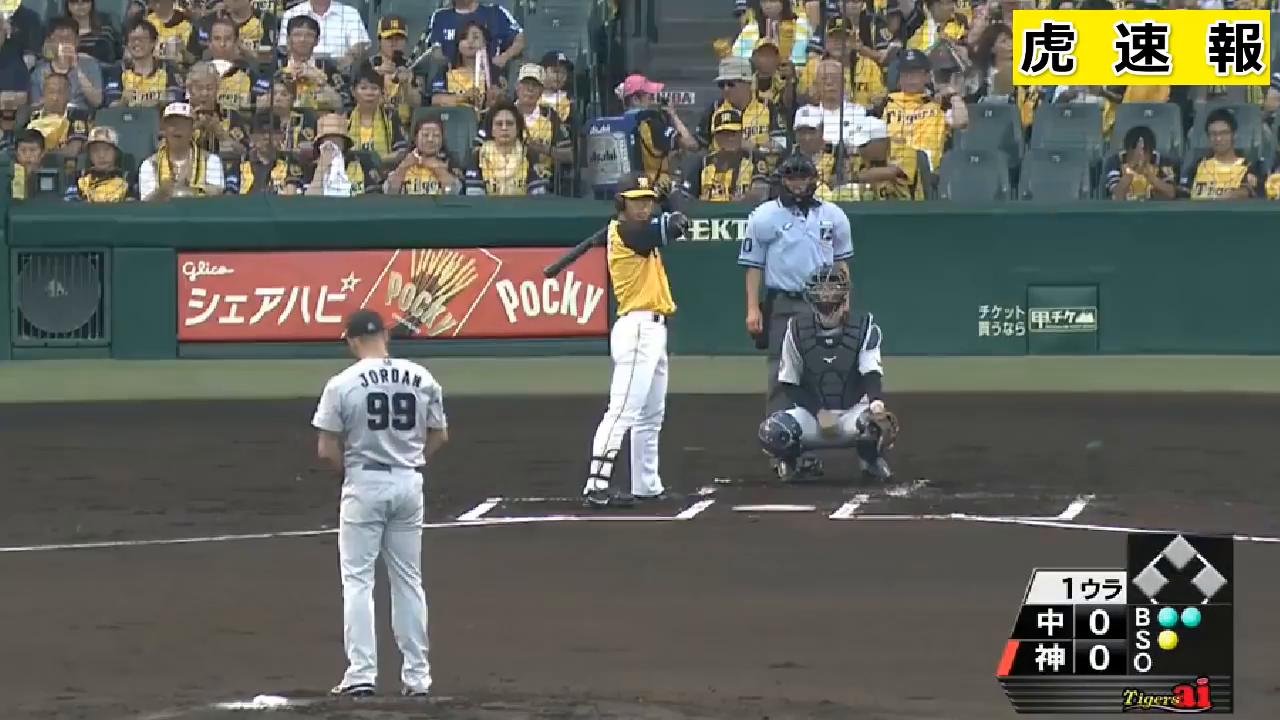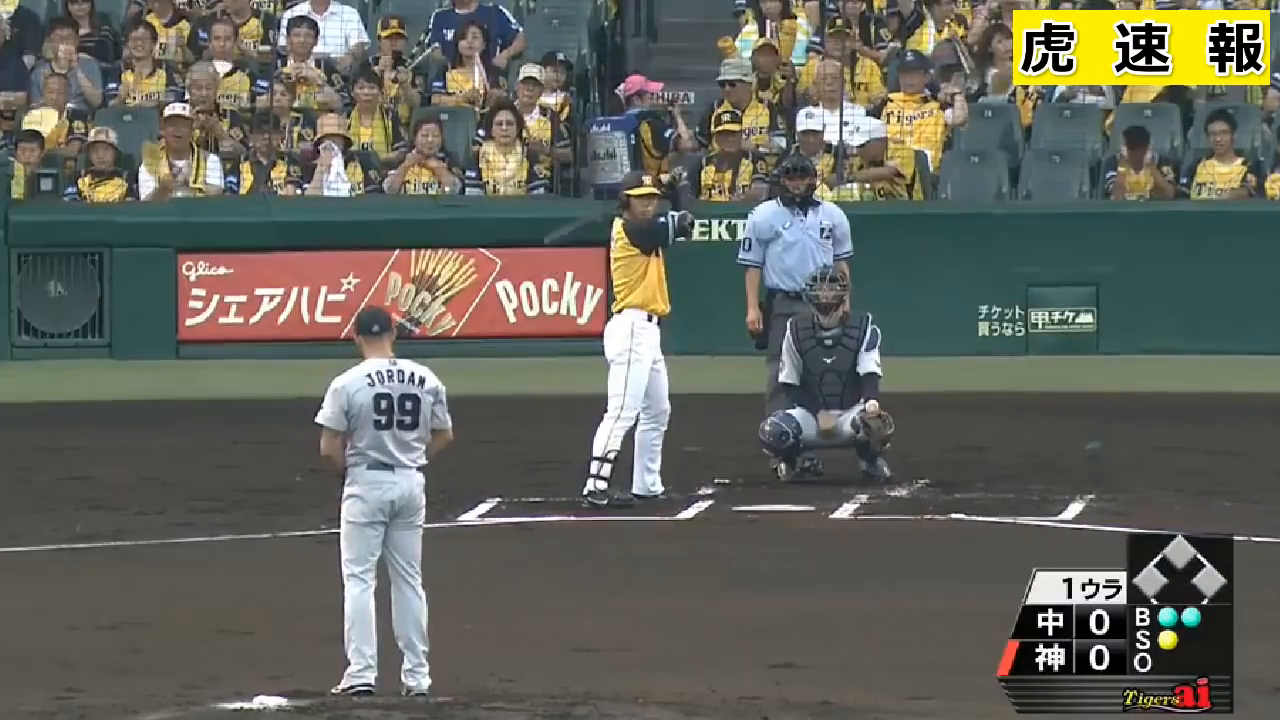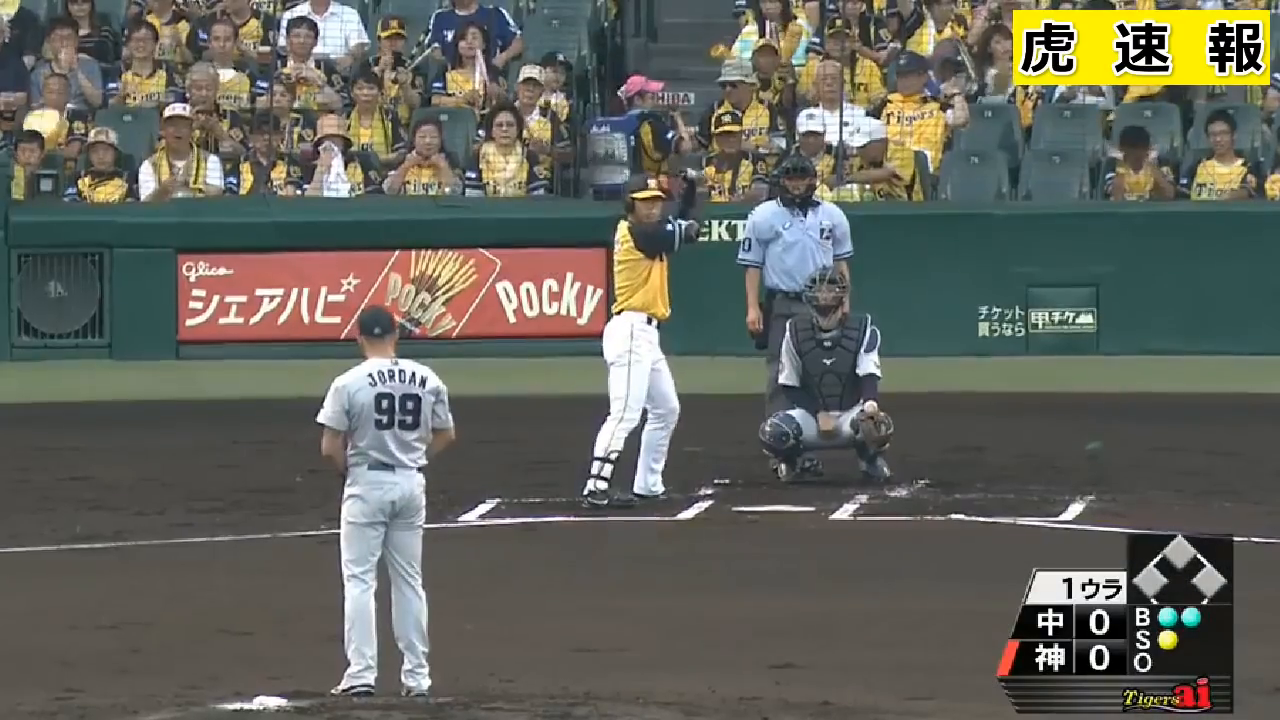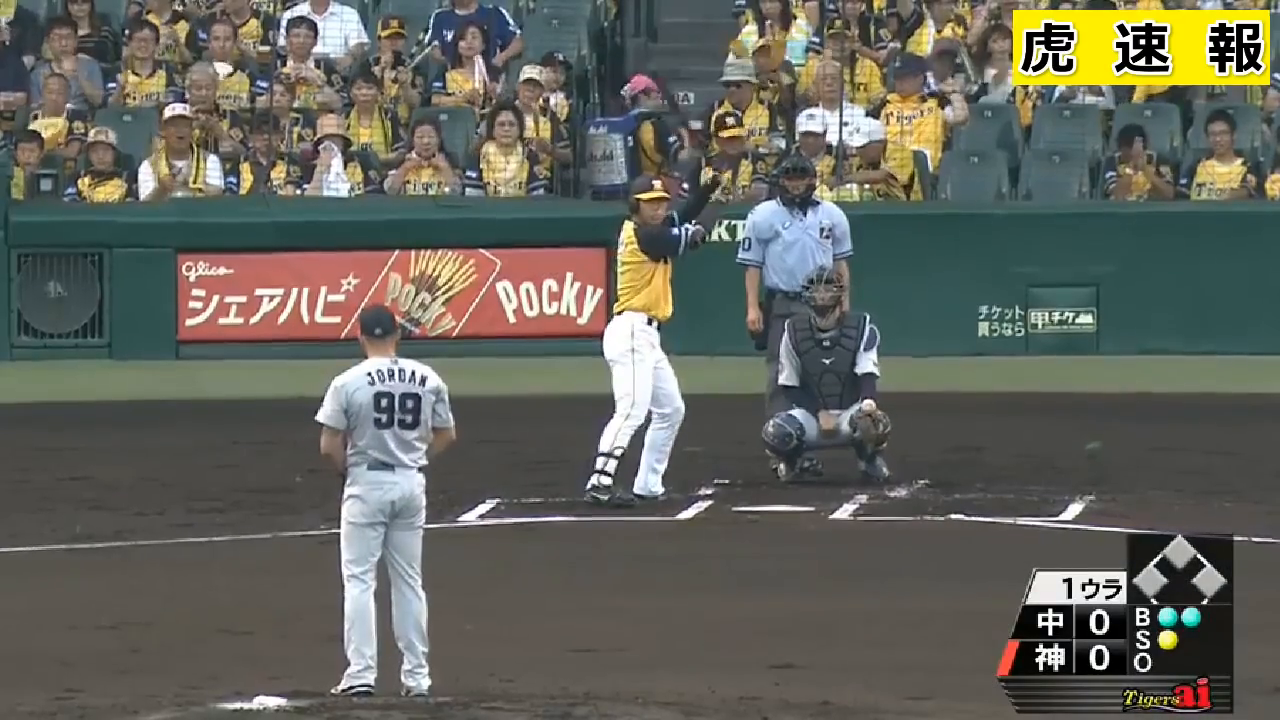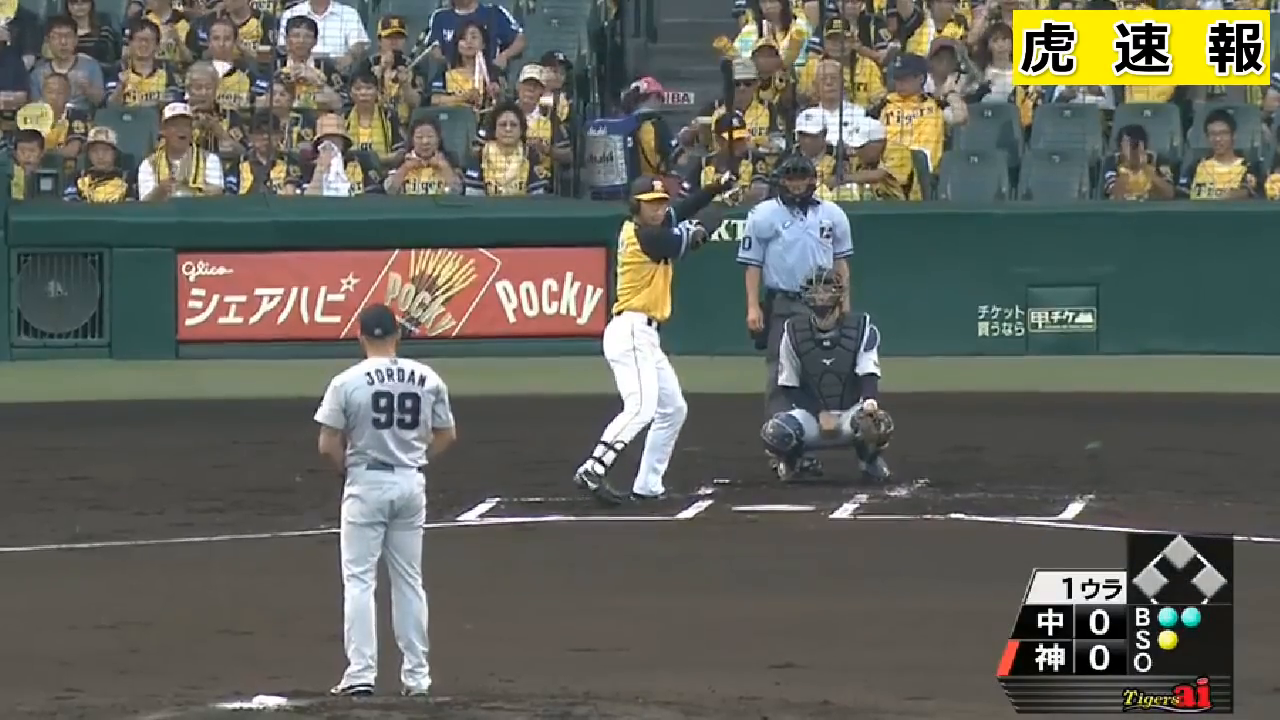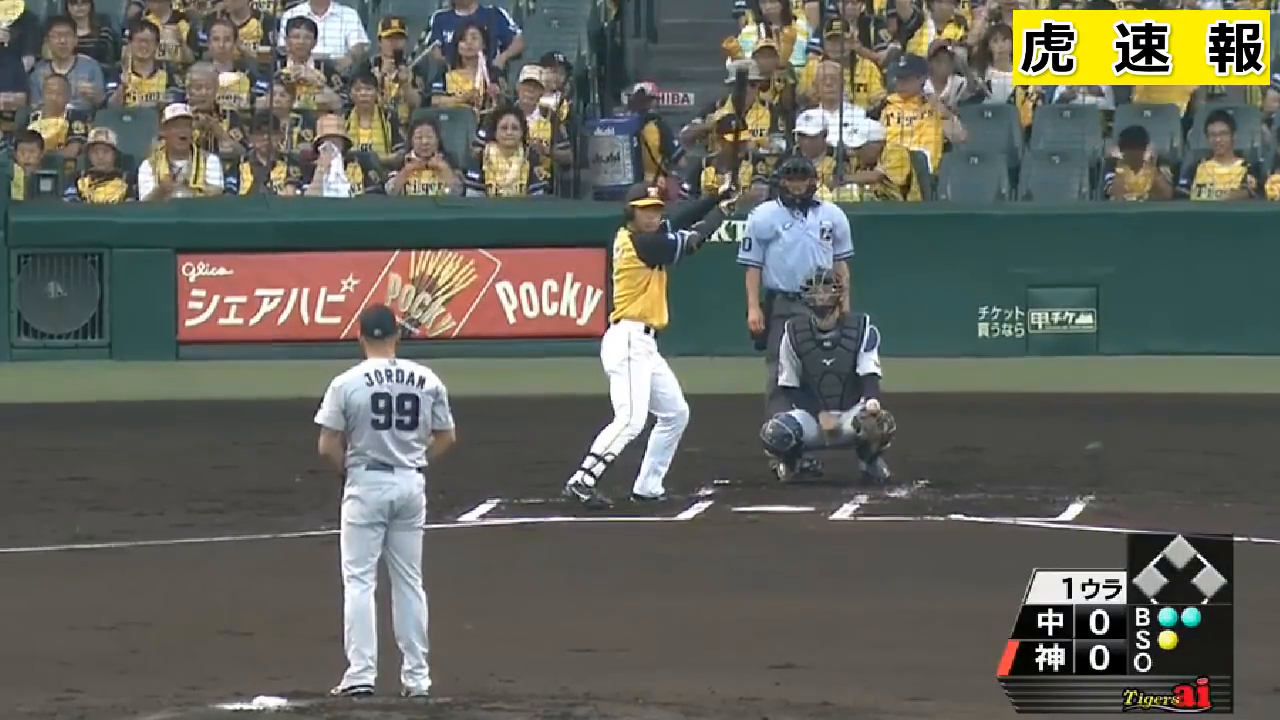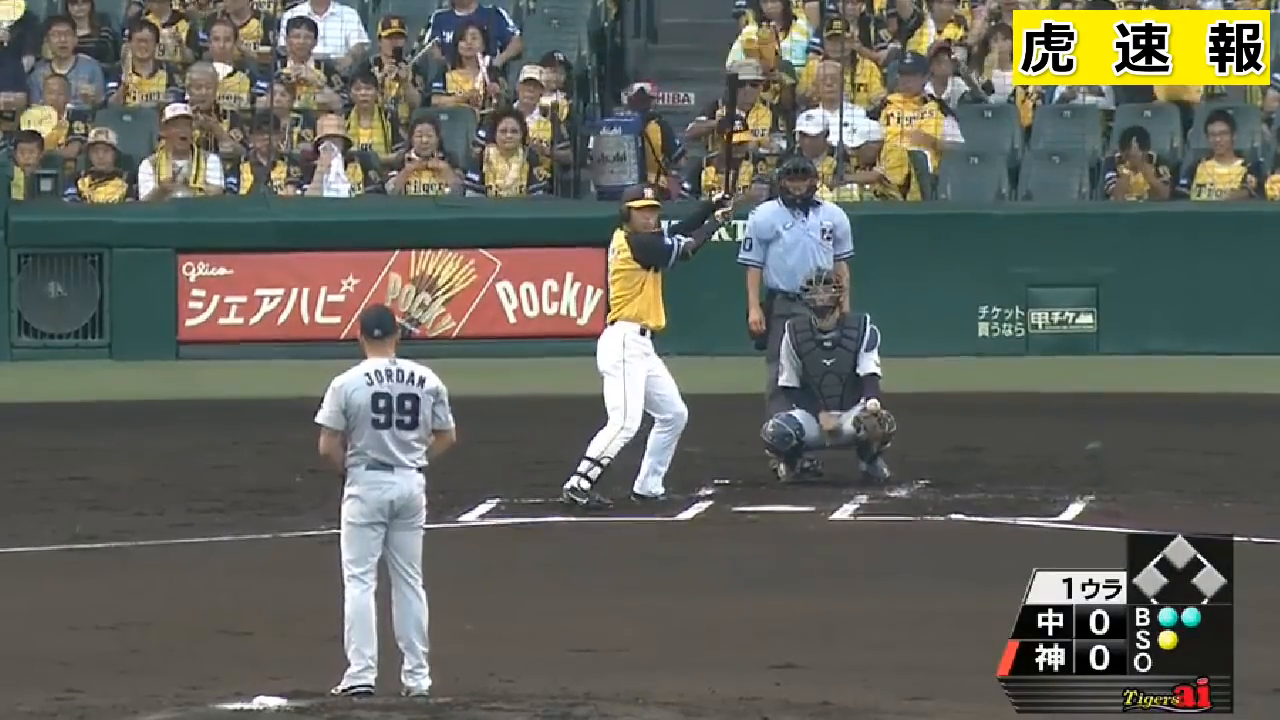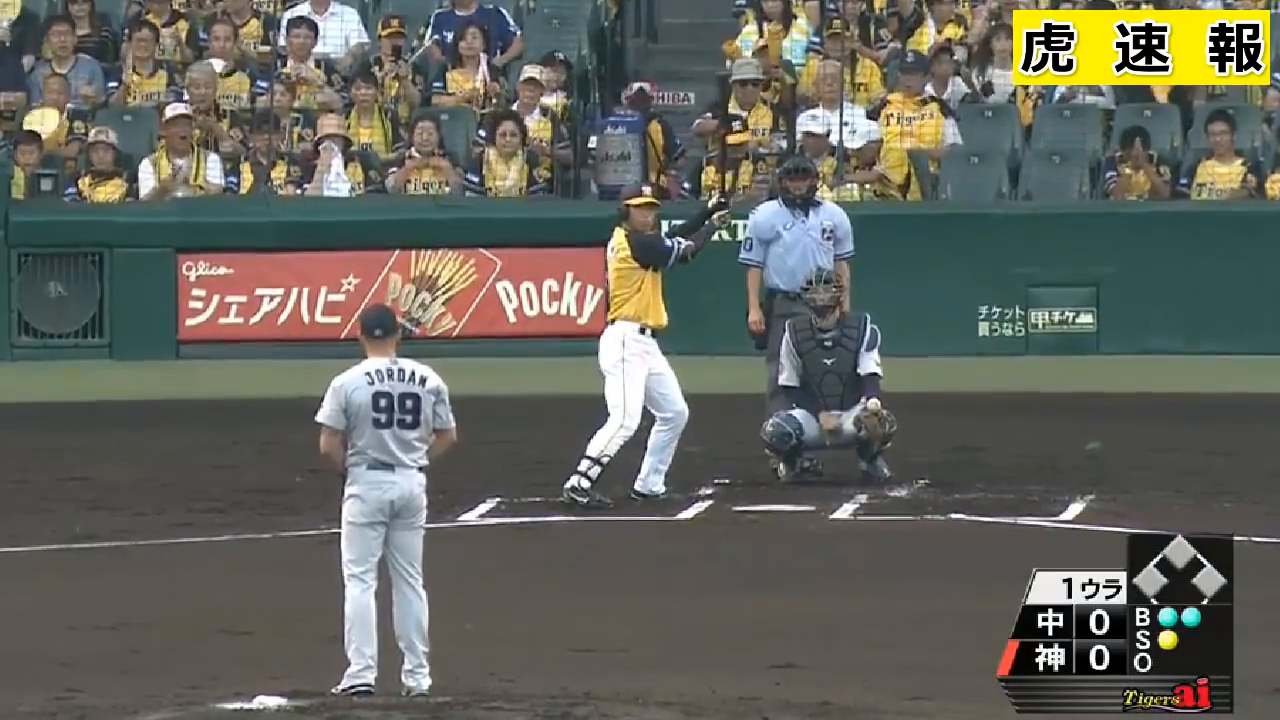
dt=0.2s
person 1, frame 1
left shoulder: (342, 383)
right shoulder: (422, 378)
left elbow: (326, 449)
right elbow: (439, 435)
left wrist: (348, 470)
left hip: (364, 484)
right hip: (409, 483)
left knee: (358, 580)
right knee: (408, 580)
left ankle: (361, 673)
right ankle: (416, 675)
person 1, frame 2
left shoulder: (347, 382)
right shoulder: (426, 378)
left elbow: (329, 447)
right elbow: (443, 435)
left wrist: (349, 470)
left hip: (366, 484)
right hip: (411, 483)
left knee: (359, 580)
right knee: (409, 580)
left ankle: (361, 674)
right ankle: (417, 675)
person 1, frame 3
left shoulder: (348, 383)
right shoulder: (427, 379)
left elbow: (330, 448)
right elbow: (445, 435)
left wrist: (349, 471)
left hip: (366, 484)
right hip: (411, 484)
left knee: (359, 580)
right knee: (409, 581)
left ankle: (361, 674)
right ankle: (417, 676)
person 1, frame 4
left shoulder: (347, 381)
right shoulder: (428, 378)
left elbow: (329, 445)
right elbow: (446, 434)
left wrist: (347, 471)
left hip: (366, 484)
right hip: (411, 484)
left knee: (359, 580)
right knee: (409, 581)
left ankle: (360, 674)
right ankle: (416, 676)
person 1, frame 5
left shoulder: (347, 381)
right shoulder: (428, 378)
left elbow: (328, 445)
right elbow: (447, 435)
left wrist: (347, 470)
left hip: (366, 484)
right hip: (411, 484)
left knee: (359, 580)
right knee: (409, 580)
left ankle: (361, 673)
right ankle: (417, 675)
person 1, frame 6
left shoulder: (346, 383)
right shoulder: (427, 380)
left elbow: (328, 446)
right elbow: (446, 437)
left wrist: (349, 471)
left hip: (366, 485)
right hip: (411, 485)
left knee: (360, 581)
right knee: (409, 581)
left ankle: (361, 674)
right ankle: (417, 676)
person 1, frame 7
left shoulder: (346, 383)
right shoulder: (427, 379)
left elbow: (328, 446)
right elbow: (447, 436)
left wrist: (348, 470)
left hip: (366, 485)
right hip: (411, 485)
left knee: (359, 581)
right knee: (409, 581)
left ankle: (361, 674)
right ankle: (417, 676)
person 1, frame 8
left shoulder: (347, 382)
right shoulder: (428, 379)
left elbow: (328, 445)
right elbow: (448, 436)
left wrist: (349, 470)
left hip: (366, 484)
right hip: (412, 484)
left knee: (360, 580)
right knee: (410, 581)
left ankle: (361, 674)
right ankle: (417, 676)
person 2, frame 1
left shoulder: (642, 229)
right shoulder: (625, 231)
left elbow: (675, 224)
right elbow: (676, 224)
left wrist: (664, 195)
right wrist: (672, 216)
left hip: (653, 330)
right hip: (638, 329)
left knee: (651, 415)
right knee: (623, 412)
left ankle: (646, 486)
right ankle: (596, 488)
person 2, frame 2
left shoulder: (642, 227)
right shoulder: (631, 230)
left elbow: (676, 222)
right elbow: (683, 224)
left wrist: (670, 189)
right wrist: (680, 215)
left hip: (647, 329)
right hip: (632, 328)
left knee: (657, 412)
right knee: (622, 412)
left ankle: (647, 486)
right ankle: (595, 488)
person 2, frame 3
left shoulder: (645, 229)
right shoulder: (637, 234)
left elbow: (680, 224)
right elbow: (687, 232)
left wrist: (690, 189)
right wrist: (688, 224)
left hip: (645, 333)
right hip: (630, 331)
left knee: (666, 410)
right knee: (625, 413)
left ankle: (647, 486)
right ankle: (596, 488)
person 2, frame 4
left shoulder: (650, 230)
right shoulder: (644, 235)
left elbow: (684, 216)
right elbow: (693, 237)
left wrist: (710, 187)
left hip: (646, 334)
right hip: (631, 332)
left knee: (671, 410)
right knee: (632, 410)
left ankle: (647, 486)
right ankle: (599, 483)
person 2, frame 5
left shoulder: (649, 229)
right shoulder: (645, 236)
left elbow: (682, 211)
right elbow: (695, 236)
left wrist: (718, 187)
left hip: (645, 334)
right hip: (630, 332)
left knee: (674, 410)
right knee: (641, 408)
left ankle: (648, 485)
right ankle: (592, 471)
person 2, frame 6
left shoulder: (644, 237)
right shoulder: (639, 242)
left elbow: (679, 226)
right elbow: (690, 241)
left wrist: (716, 198)
right wrist: (720, 213)
left hip: (643, 342)
right hip: (628, 340)
left knee: (676, 414)
right knee: (631, 419)
left ankle: (648, 487)
right ankle: (581, 482)
person 2, frame 7
left shoulder: (637, 240)
right shoulder: (634, 243)
left elbow: (674, 235)
right elbow: (685, 247)
left wrist: (710, 207)
right wrist: (715, 221)
left hip: (641, 344)
right hip: (624, 342)
left knee: (674, 415)
right knee: (625, 422)
left ankle: (648, 486)
right ankle: (577, 486)
person 2, frame 8
left shoulder: (635, 239)
right shoulder: (633, 242)
left elbow: (673, 240)
right elbow: (685, 251)
left wrist: (707, 211)
right wrist: (713, 224)
left hip: (644, 342)
right hip: (626, 341)
left knee: (675, 413)
right knee: (624, 421)
left ankle: (649, 484)
right ankle: (578, 485)
person 3, frame 1
left shoulder: (833, 216)
right shoulder: (763, 217)
left elbow: (841, 263)
right elbow: (753, 266)
right wrist: (753, 308)
right hip: (781, 307)
right knee: (781, 376)
person 3, frame 2
left shoulder: (832, 214)
right shoulder: (764, 215)
left elbow: (841, 262)
right elbow: (753, 265)
right wrist: (753, 308)
right hip: (781, 306)
right knee: (780, 374)
person 3, frame 3
left shoulder: (832, 214)
right shoulder: (763, 215)
left elbow: (841, 262)
right elbow: (753, 263)
left wrist: (844, 303)
right wrist: (753, 307)
right hip: (780, 307)
right knee: (780, 375)
person 3, frame 4
left shoulder: (832, 215)
right shoulder: (762, 216)
left elbow: (840, 263)
right elbow: (752, 265)
left wrist: (844, 305)
right wrist: (753, 307)
right hip: (780, 307)
right knee: (780, 376)
person 3, frame 5
left shoulder: (832, 214)
right shoulder: (763, 215)
left elbow: (840, 262)
right elbow: (752, 264)
left wrist: (844, 304)
right wrist: (753, 306)
right hip: (780, 306)
right knee: (780, 376)
person 3, frame 6
left shoulder: (832, 214)
right shoulder: (763, 215)
left elbow: (840, 263)
right elbow: (752, 265)
left wrist: (844, 305)
right wrist: (753, 308)
right hip: (780, 307)
right knee: (780, 374)
person 3, frame 7
left shoulder: (833, 215)
right shoulder: (764, 216)
left elbow: (841, 263)
right elbow: (753, 265)
left wrist: (844, 307)
right wrist: (754, 308)
right hip: (780, 307)
right knee: (780, 376)
person 3, frame 8
left shoulder: (834, 215)
right shoulder: (765, 215)
left elbow: (841, 263)
right elbow: (754, 265)
left wrist: (845, 305)
right wrist: (754, 307)
right hip: (781, 307)
right knee: (780, 373)
person 4, frame 1
left shoulder: (864, 327)
right shoulder: (797, 329)
left elbow: (871, 373)
right elbow: (789, 384)
left wrist: (876, 403)
right wrist: (819, 412)
left hip: (852, 412)
right hip: (812, 412)
left knee: (880, 422)
right knee: (772, 432)
left ankle: (870, 459)
right ankle: (792, 460)
person 4, frame 2
left shoulder: (864, 328)
right shoulder: (796, 329)
left elbow: (870, 374)
right elbow: (789, 384)
left wrist: (872, 403)
right wrist: (819, 413)
left hip: (852, 412)
right hip: (811, 412)
left knee: (878, 423)
right knee: (771, 431)
left ankle: (870, 459)
right ankle: (792, 461)
person 4, frame 3
left shoulder: (863, 329)
right shoulder: (795, 331)
left elbow: (869, 375)
right elbow: (789, 386)
left wrist: (870, 404)
right wrist: (819, 414)
left hip: (851, 413)
right hip: (811, 413)
left knee: (877, 424)
right knee: (772, 432)
left ankle: (870, 459)
right ankle: (794, 461)
person 4, frame 4
left shoulder: (861, 328)
right shoulder: (794, 330)
left elbow: (867, 374)
right elbow: (789, 386)
left wrist: (868, 402)
right wrist: (820, 413)
left hip: (850, 412)
right hip: (811, 412)
left knee: (876, 423)
right knee: (776, 433)
left ankle: (869, 458)
right ankle: (794, 461)
person 4, frame 5
left shoulder: (861, 328)
right shoulder: (794, 331)
left elbow: (868, 375)
right elbow: (790, 386)
left wrist: (870, 402)
right wrist: (820, 414)
left hip: (851, 412)
right hip: (811, 413)
left knee: (879, 423)
right knee: (774, 432)
left ankle: (869, 458)
right ankle: (793, 461)
person 4, frame 6
left shoulder: (862, 328)
right shoulder: (794, 332)
left elbow: (869, 375)
right elbow: (790, 387)
left wrist: (872, 402)
right wrist: (820, 414)
left hip: (851, 413)
right hip: (811, 413)
left knee: (881, 423)
right knee: (773, 433)
left ankle: (869, 459)
right ankle: (794, 461)
person 4, frame 7
left shoulder: (862, 329)
right shoulder: (794, 332)
left elbow: (870, 375)
right elbow: (790, 388)
left wrist: (873, 402)
right wrist: (820, 415)
left hip: (852, 414)
right hip: (812, 414)
left knee: (882, 423)
right knee: (774, 432)
left ankle: (869, 458)
right ankle: (794, 461)
person 4, frame 8
left shoulder: (862, 328)
right shoulder: (795, 331)
left elbow: (870, 374)
right elbow: (790, 386)
left wrist: (873, 402)
right wrist: (821, 414)
left hip: (852, 414)
right hip: (812, 413)
left knee: (883, 421)
right knee: (774, 431)
left ankle: (869, 458)
right ankle: (794, 461)
